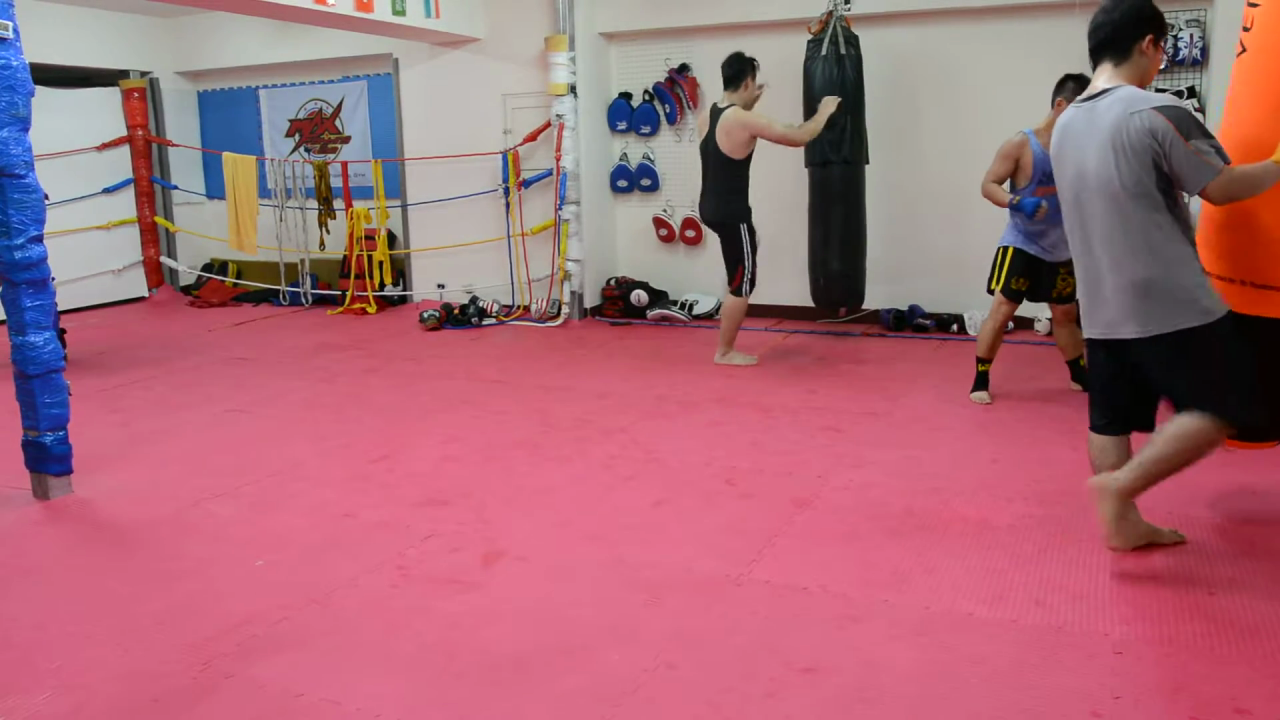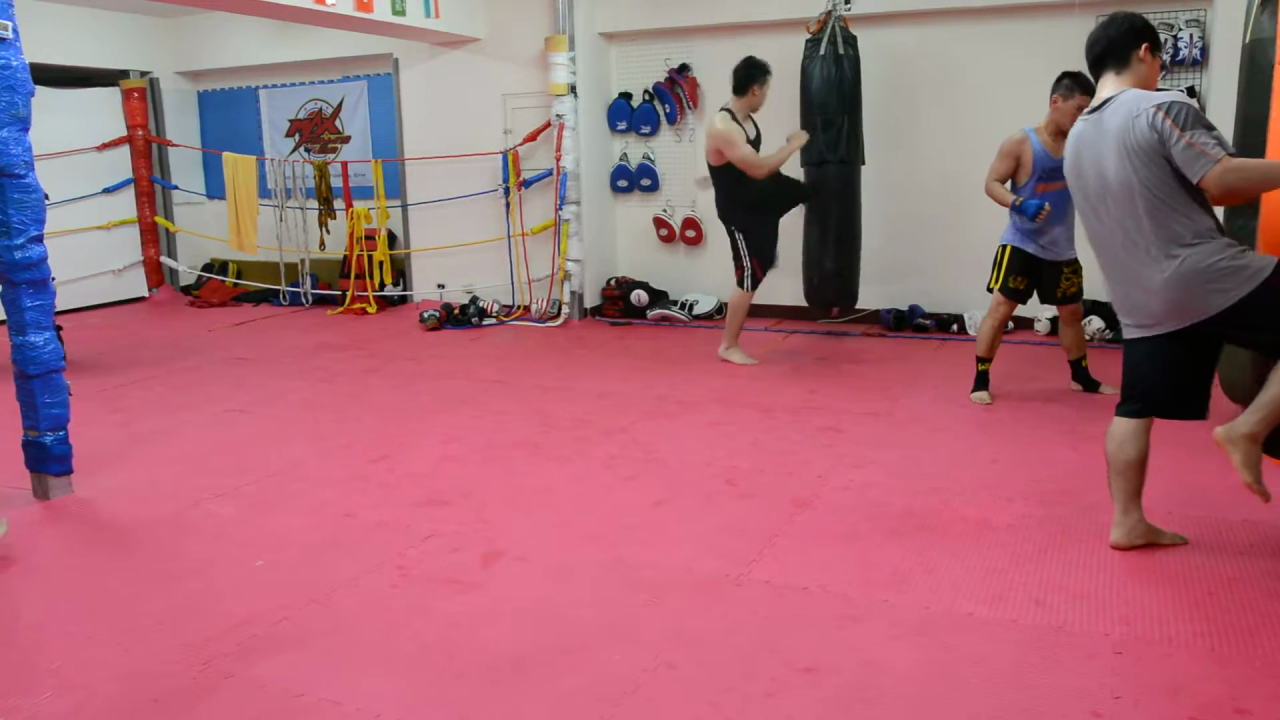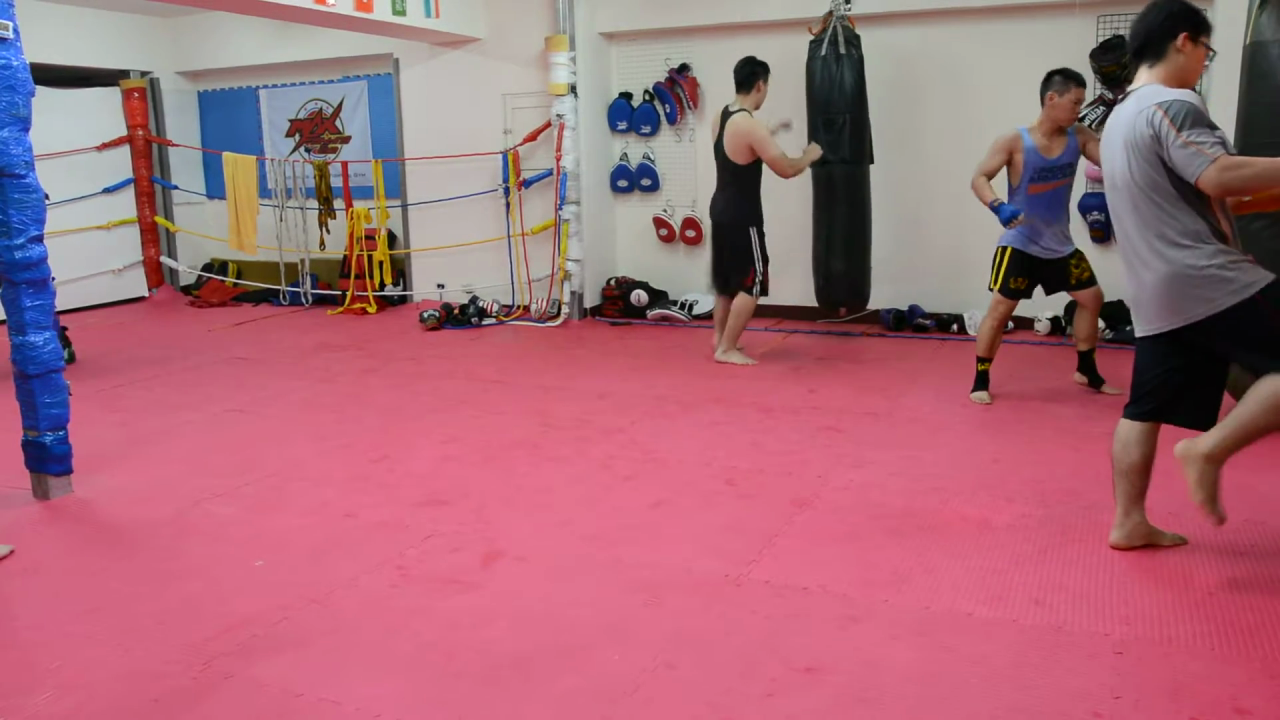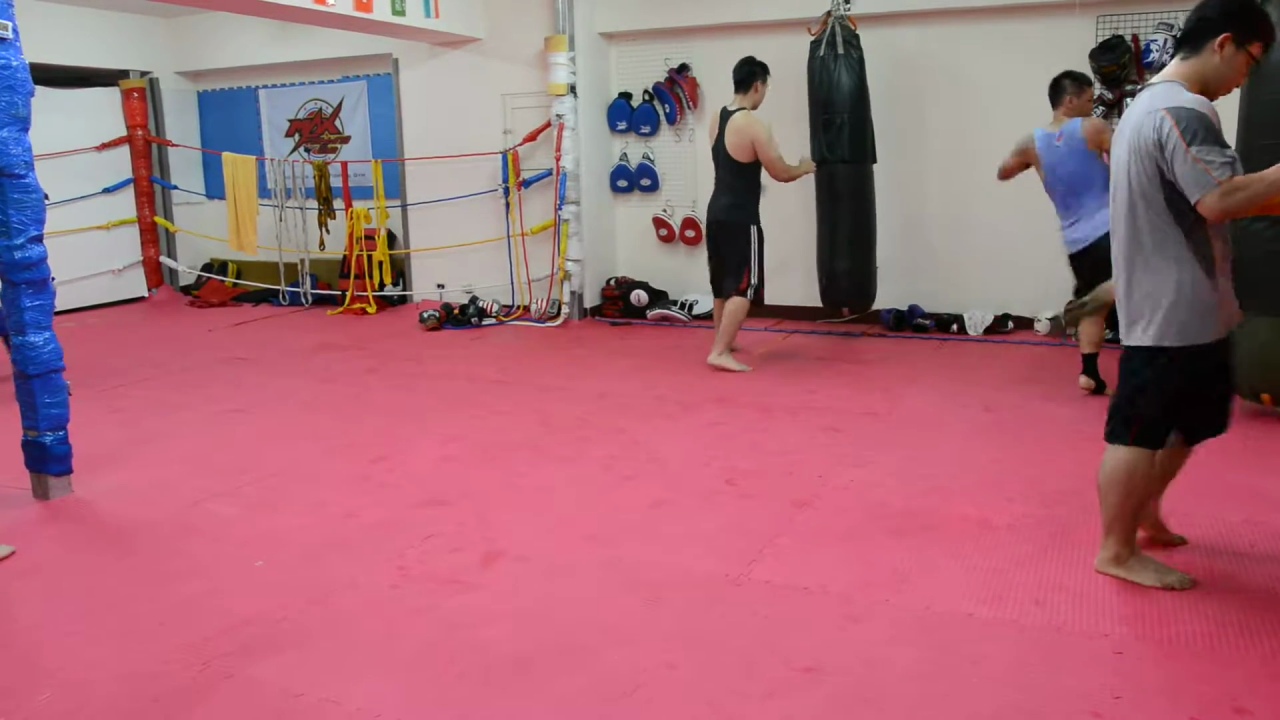
dt=0.4s
person 1, frame 1
left shoulder: (1066, 125)
right shoulder: (1156, 113)
right elbow: (1220, 187)
left wrist: (1173, 176)
left hip: (1102, 304)
right hip: (1168, 298)
left knee: (1113, 419)
right knee: (1221, 408)
left ankle: (1125, 522)
right ankle: (1120, 485)
person 1, frame 2
left shoulder: (1077, 138)
right shoulder: (1164, 109)
right elbow: (1222, 180)
left wrist: (1195, 191)
left hip: (1143, 300)
right hip: (1207, 279)
left knee: (1134, 407)
left ankle: (1128, 522)
person 1, frame 3
left shoulder: (1118, 120)
right shoulder: (1173, 105)
right elbow: (1221, 177)
left hip: (1157, 295)
right hip: (1208, 284)
left knee: (1145, 409)
left ankle: (1128, 523)
right ankle: (1209, 448)
person 1, frame 4
left shoulder: (1145, 105)
right shoulder: (1185, 112)
right elbow: (1220, 201)
left hip: (1156, 299)
right hip: (1174, 308)
left knee: (1191, 417)
right knee: (1135, 431)
left ankle: (1143, 517)
right ankle: (1117, 552)
person 2, frame 1
right shoulder: (1020, 144)
right elbow: (988, 186)
right wrist: (1019, 203)
left hip: (1059, 250)
right hip: (1021, 245)
left knee: (1066, 313)
right knee: (1001, 312)
left ankle: (1081, 376)
right ankle: (981, 381)
person 2, frame 2
right shoulder: (1020, 143)
right elbow: (992, 184)
right wrist: (1020, 205)
left hip: (1062, 249)
right hip: (1021, 243)
left knee: (1072, 313)
right knee: (1000, 310)
left ankle: (1081, 377)
right ankle: (981, 381)
person 2, frame 3
left shoulder: (1079, 137)
right shoulder: (1014, 142)
right elbow: (979, 178)
right wrist: (998, 207)
left hip: (1061, 245)
right hip: (1020, 244)
left knee: (1092, 299)
right knee: (1000, 309)
left ankle: (1087, 371)
right ankle: (981, 381)
person 2, frame 4
left shoulder: (1032, 141)
right shoulder: (1092, 128)
left elbow: (1004, 172)
left hip: (1077, 238)
right hip: (1104, 228)
left knee: (1099, 307)
left ankle: (1090, 374)
right ankle: (1092, 302)
person 3, frame 1
left shoulder: (709, 114)
right shoulder: (746, 120)
right elbow: (799, 138)
left wrist: (750, 103)
right wrist: (825, 112)
left hip: (709, 207)
right hip: (731, 213)
right knee: (741, 282)
right ankle: (725, 351)
person 3, frame 2
left shoulder: (745, 116)
right shoulder: (723, 128)
right elbow: (759, 168)
right wrist: (793, 145)
left hip: (759, 194)
right hip: (737, 210)
left knee: (799, 192)
right knee: (748, 278)
right ankle: (728, 346)
person 3, frame 3
left shoulder: (724, 116)
right shoulder: (750, 126)
right elbow: (786, 169)
left wrist: (770, 132)
right wrist: (810, 155)
left hip: (723, 209)
right hip: (741, 215)
left knee: (727, 277)
right knee: (751, 282)
left ankle: (720, 336)
right ankle: (727, 349)
person 3, frame 4
left shoulder: (718, 119)
right shoulder: (754, 125)
right elbow: (781, 173)
right wrist: (804, 168)
left hip: (717, 211)
right hip: (741, 218)
left knee: (724, 284)
right knee: (744, 287)
left ankle: (724, 342)
right ankle: (720, 352)
